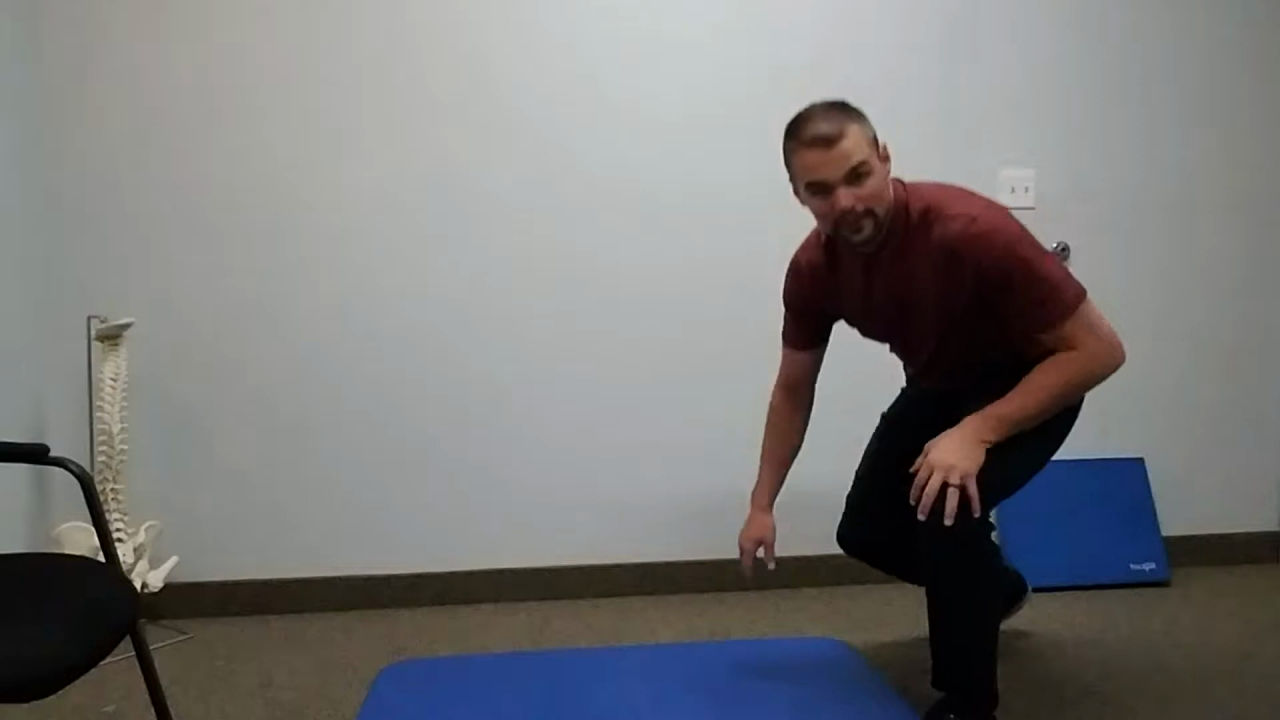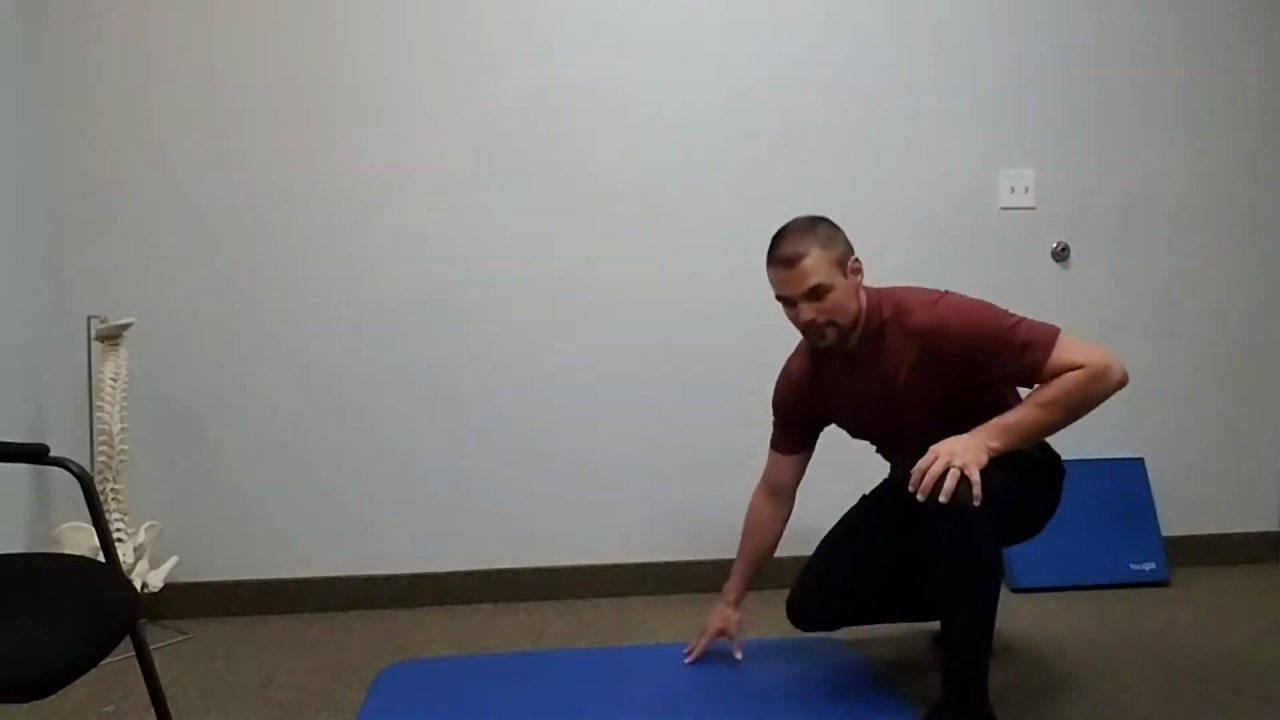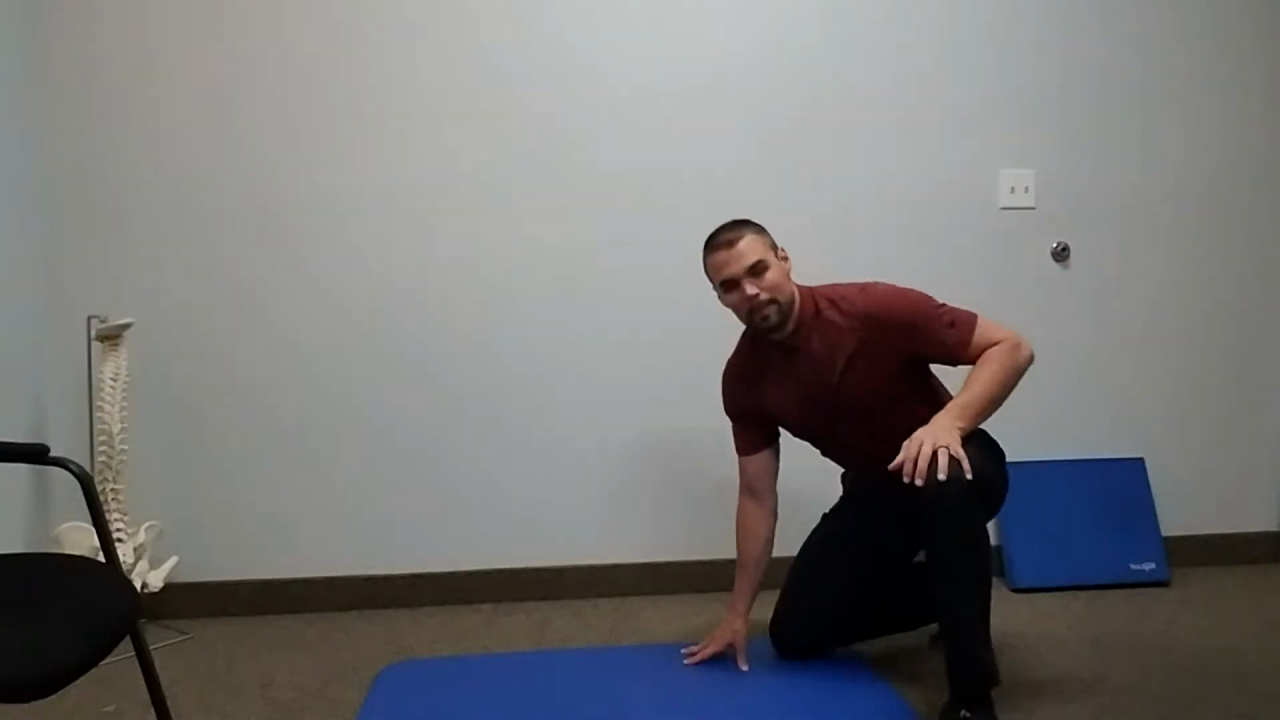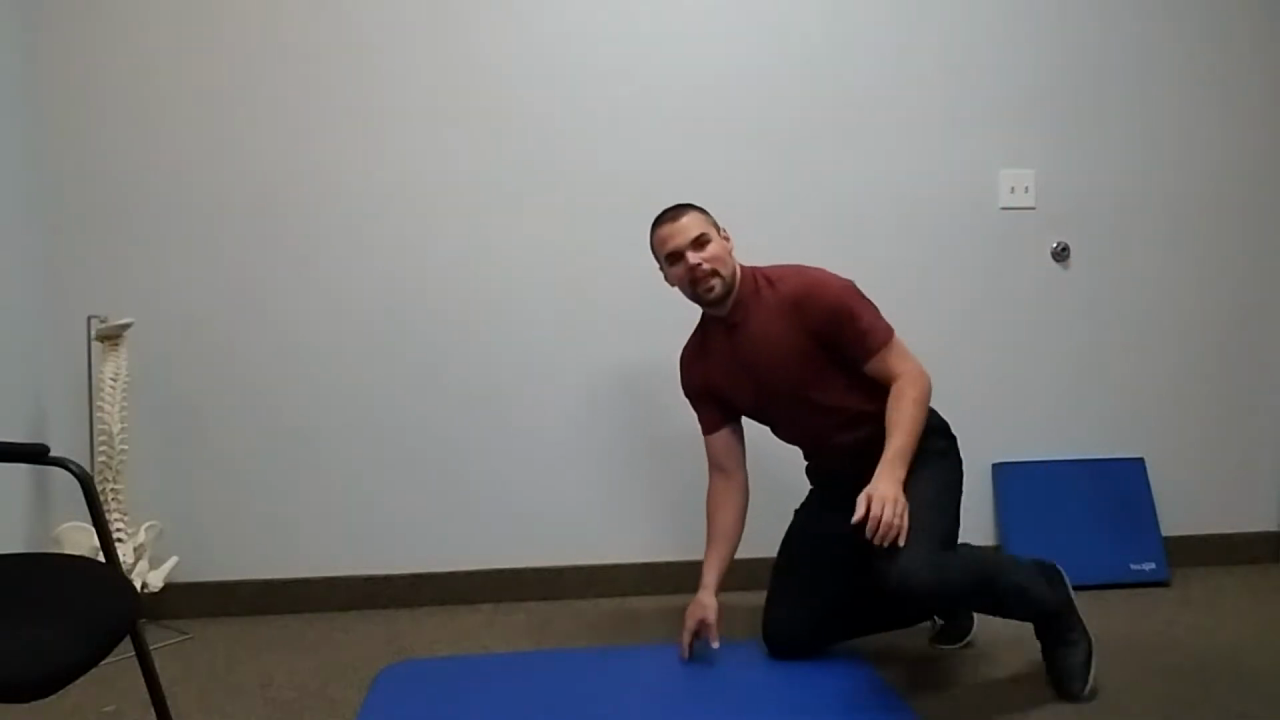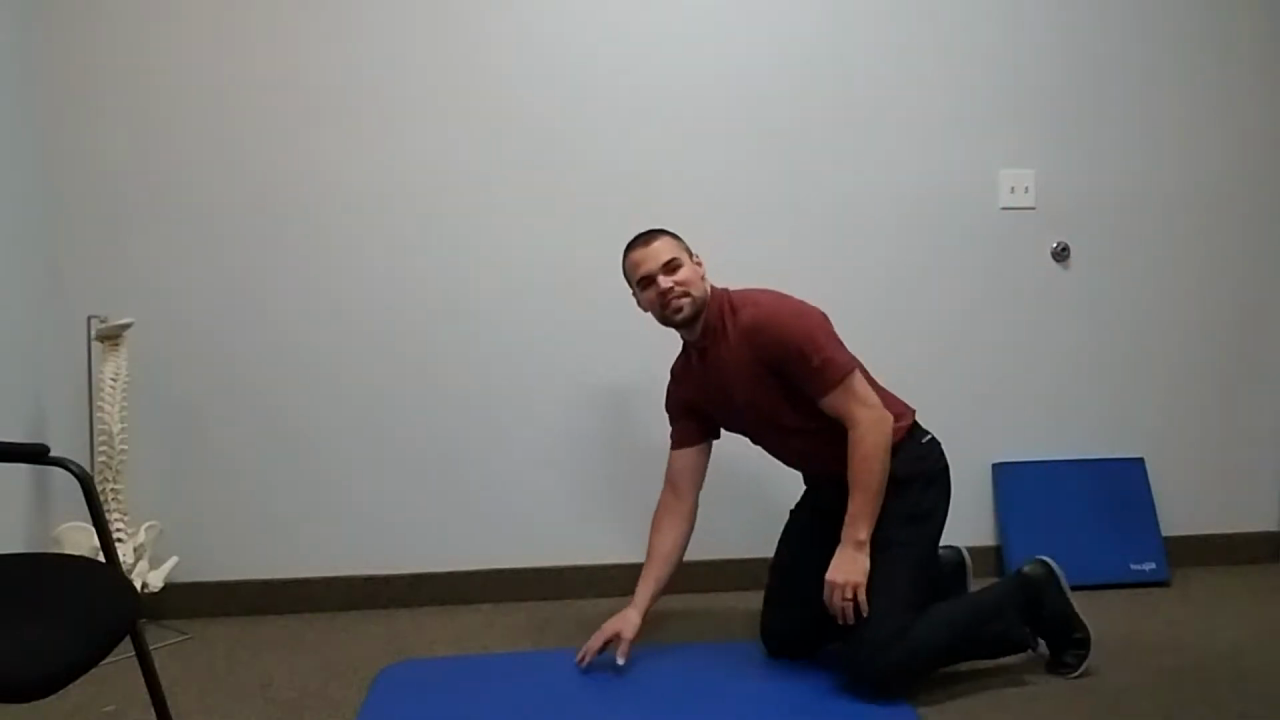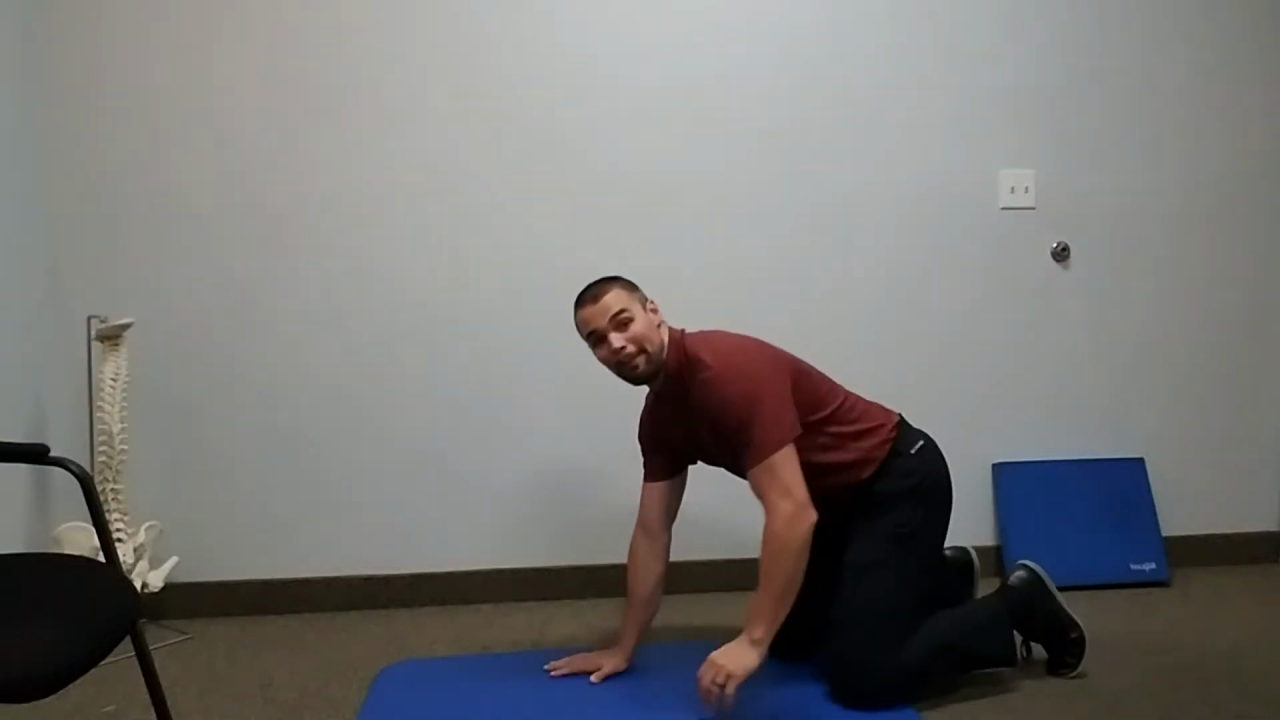
dt=0.3s
person 1, frame 1
left shoulder: (971, 232)
right shoulder: (813, 268)
left elbow: (1098, 350)
right elbow: (794, 390)
left wrist: (976, 434)
right wrist: (762, 504)
left hip: (1028, 388)
right hip: (936, 390)
left knee: (945, 510)
right knee: (866, 532)
right ankle: (993, 587)
person 1, frame 2
left shoulder: (940, 324)
right shoulder: (802, 378)
left elbow: (1102, 370)
right elbow: (775, 493)
left wrist: (982, 440)
right wrist: (730, 601)
left hip: (1012, 478)
right hip: (921, 480)
left knee: (953, 494)
right knee: (813, 605)
right ankle: (965, 596)
person 1, frame 3
left shoulder: (872, 310)
right shoulder: (742, 377)
left elbow: (1010, 347)
right elbow: (757, 496)
left wrist: (949, 423)
right wrist: (737, 615)
left hip: (950, 467)
right hip: (870, 491)
left knee: (940, 483)
right knee: (795, 634)
right ankle: (940, 589)
person 1, frame 4
left shoulder: (807, 292)
right shoulder: (699, 364)
left elbow: (909, 377)
right elbow: (727, 476)
left wrist: (889, 474)
right wrist: (708, 590)
left hip: (909, 454)
right hip: (835, 476)
left knee: (913, 573)
right knee: (788, 635)
left ankle: (1046, 596)
right ankle: (945, 584)
person 1, frame 5
left shoulder: (770, 320)
right shoulder: (685, 382)
left elbow: (869, 418)
right elbow: (678, 498)
left wrist: (856, 545)
right wrist: (636, 608)
left hip: (899, 473)
right hip: (830, 485)
left knee: (875, 665)
right knee: (784, 638)
left ankle: (1029, 597)
right ankle: (932, 577)
person 1, frame 6
left shoulder: (731, 374)
right shoulder: (660, 415)
left elbow: (794, 516)
right elbow: (651, 533)
left wrist: (751, 644)
right wrist: (623, 646)
left hip: (901, 481)
right hip: (839, 493)
left knee: (862, 676)
right knee: (790, 638)
left ankle: (1018, 605)
right ankle: (942, 577)
